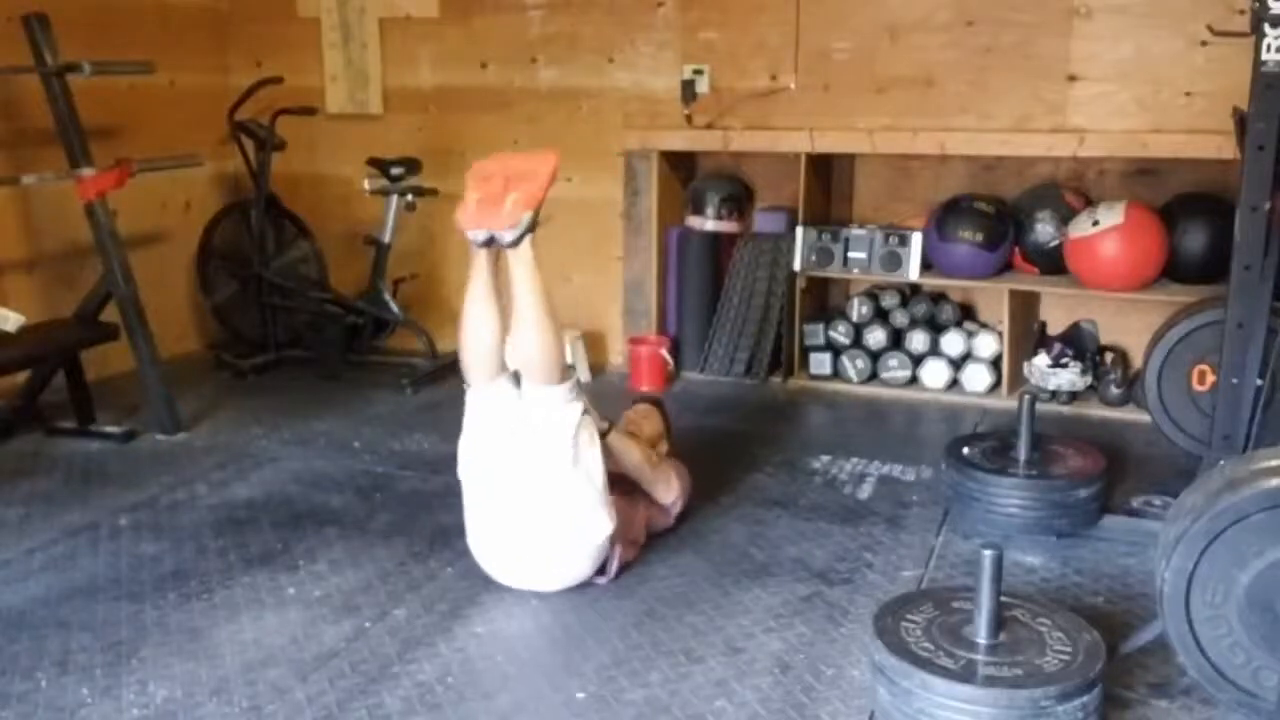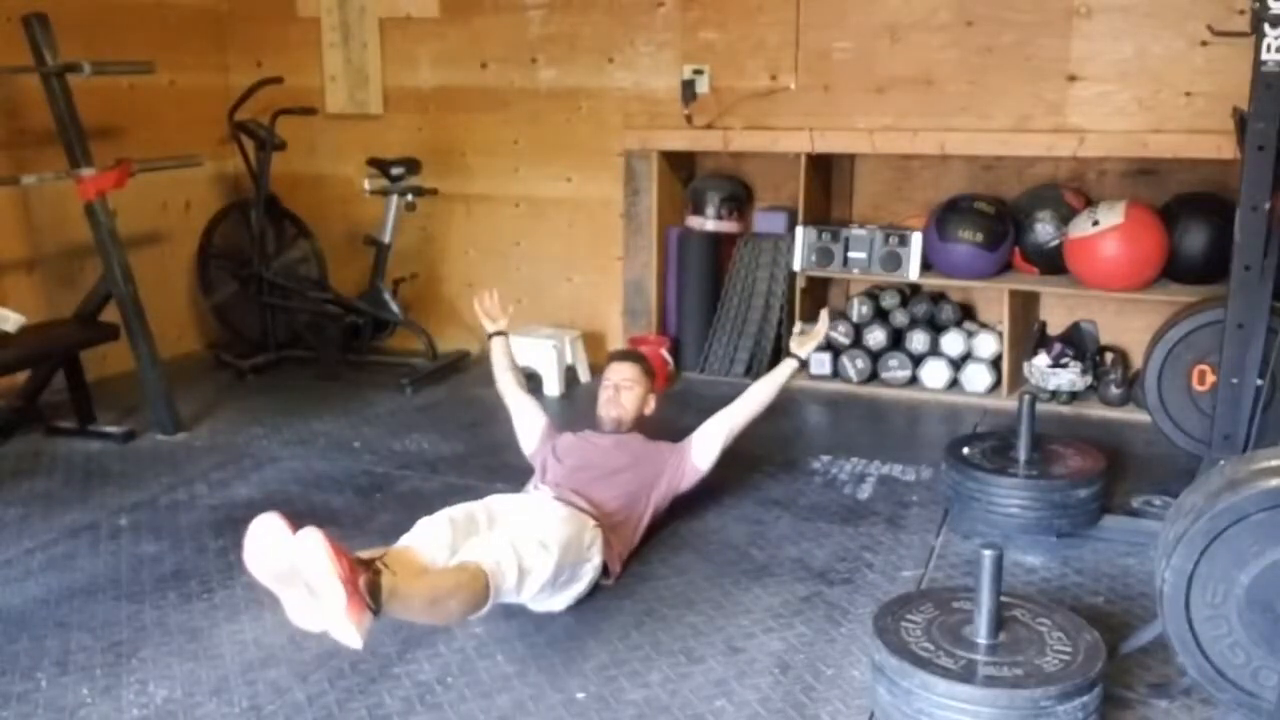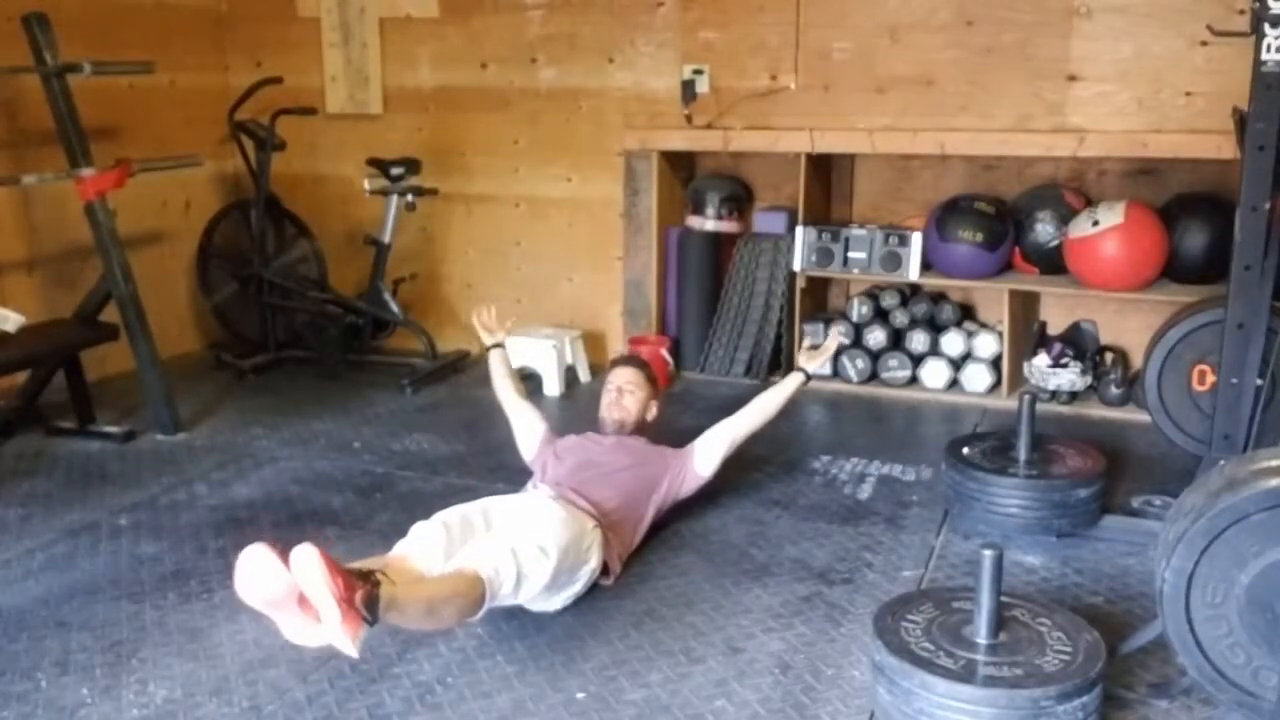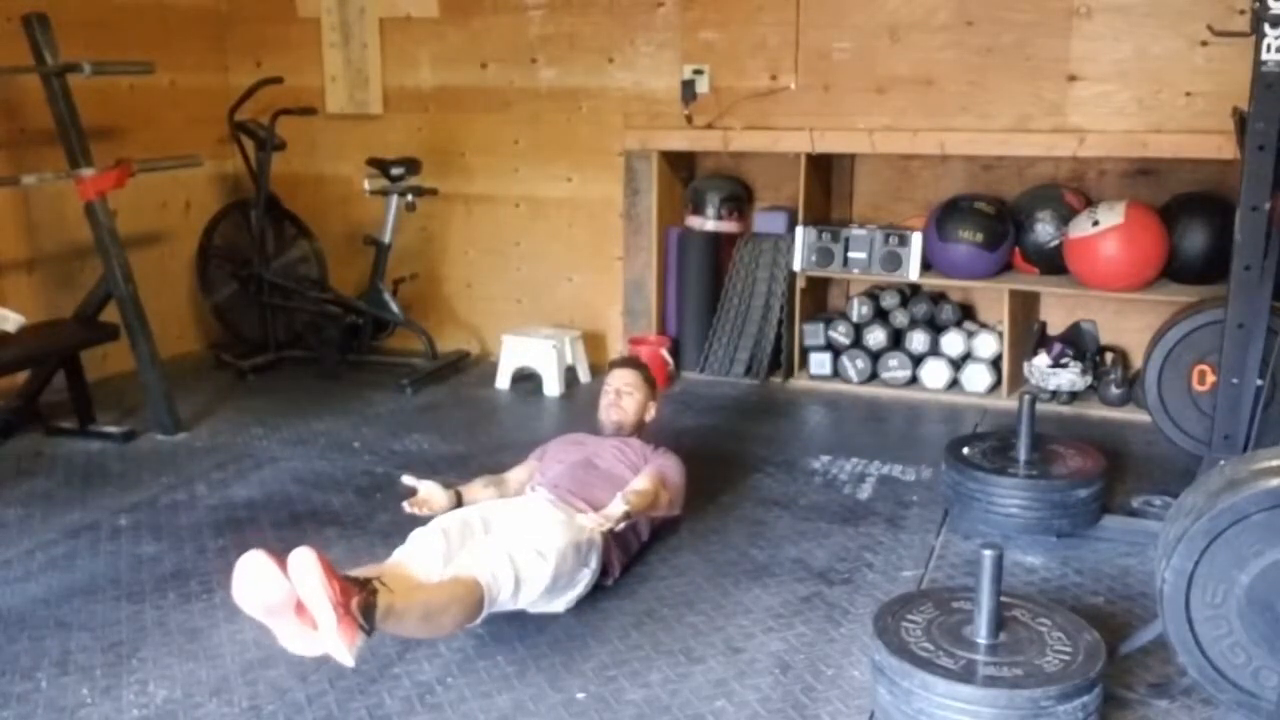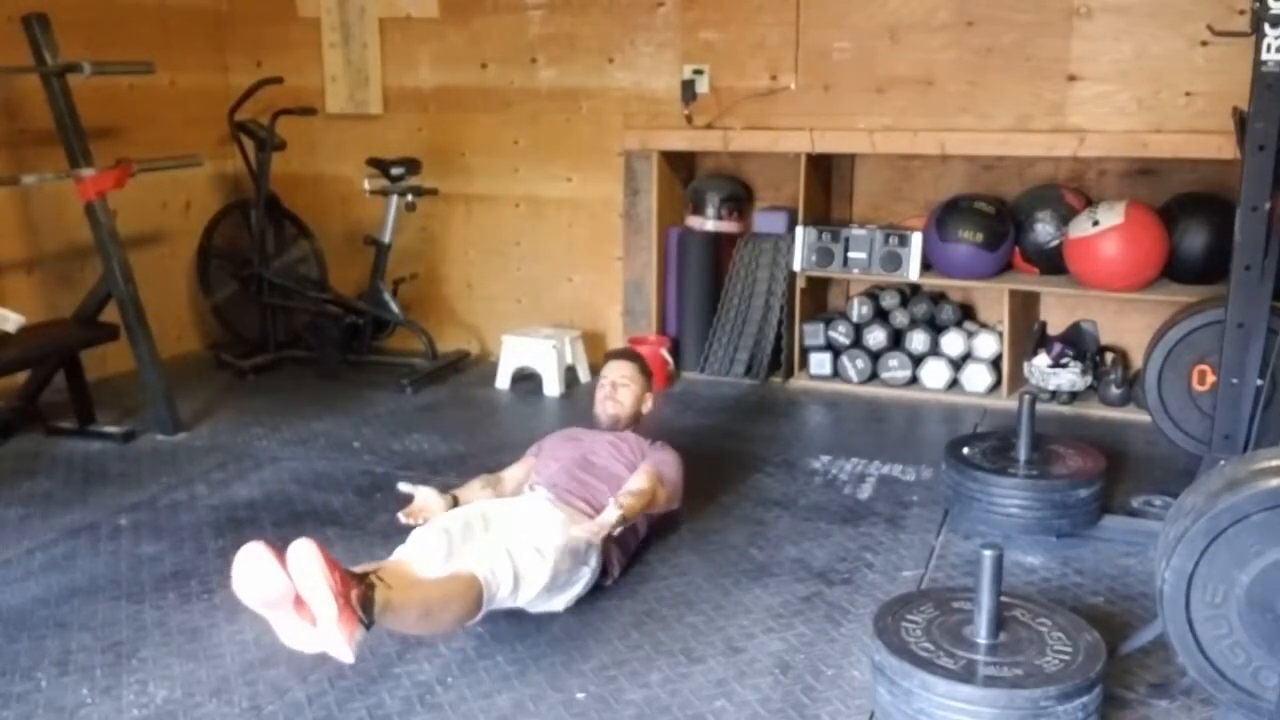
dt=1s
person 1, frame 1
left shoulder: (667, 483)
right shoulder: (583, 460)
left elbow: (647, 469)
left wrist: (596, 428)
left hip: (567, 546)
right hip: (499, 538)
left knee: (553, 395)
right knee: (487, 382)
right ankle: (485, 243)
person 1, frame 2
left shoulder: (665, 459)
right shoulder: (561, 444)
left elbow: (735, 414)
right elbow: (514, 394)
left wrist: (793, 359)
right wrist: (497, 334)
left hip: (573, 532)
right hip: (511, 509)
left knee: (483, 568)
right knee: (430, 541)
left ankle: (363, 595)
right ankle: (331, 590)
person 1, frame 3
left shoulder: (665, 464)
right shoulder: (562, 446)
left elbow: (733, 429)
right elbow: (515, 404)
left wrist: (800, 374)
right wrist: (495, 347)
left hip: (571, 528)
right hip: (511, 507)
left knee: (474, 574)
right knee: (422, 547)
left ankle: (362, 605)
right ankle: (317, 602)
person 1, frame 4
left shoulder: (660, 462)
right shoulder: (565, 443)
left elbow: (646, 495)
right elbow: (506, 481)
left wrist: (617, 511)
right wrist: (453, 496)
left hip: (573, 530)
right hip: (509, 510)
left knee: (476, 578)
right knee: (420, 555)
left ankle: (361, 613)
right ankle: (313, 613)
person 1, frame 5
left shoulder: (657, 456)
right shoulder: (562, 438)
left elbow: (644, 493)
right elbow: (504, 480)
left wrist: (613, 517)
right wrist: (449, 500)
left hip: (569, 531)
right hip: (511, 509)
left knee: (478, 576)
right knee: (422, 553)
left ankle: (361, 608)
right ankle: (314, 610)
